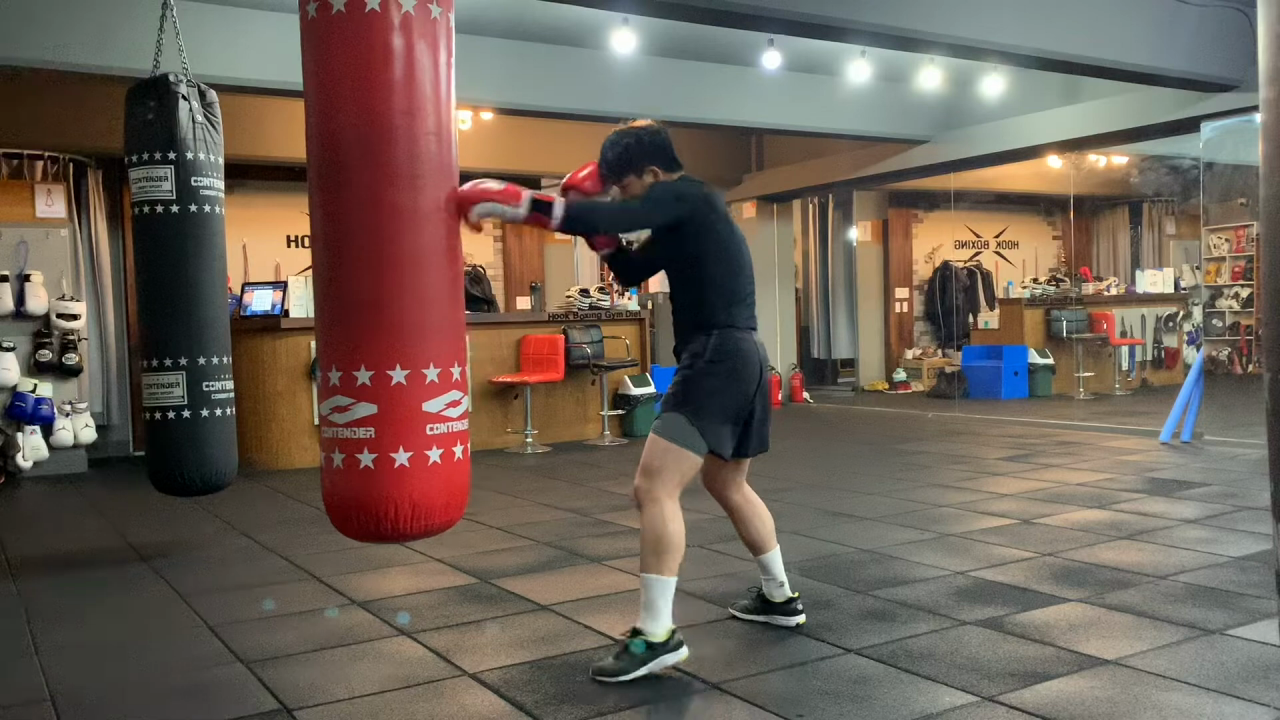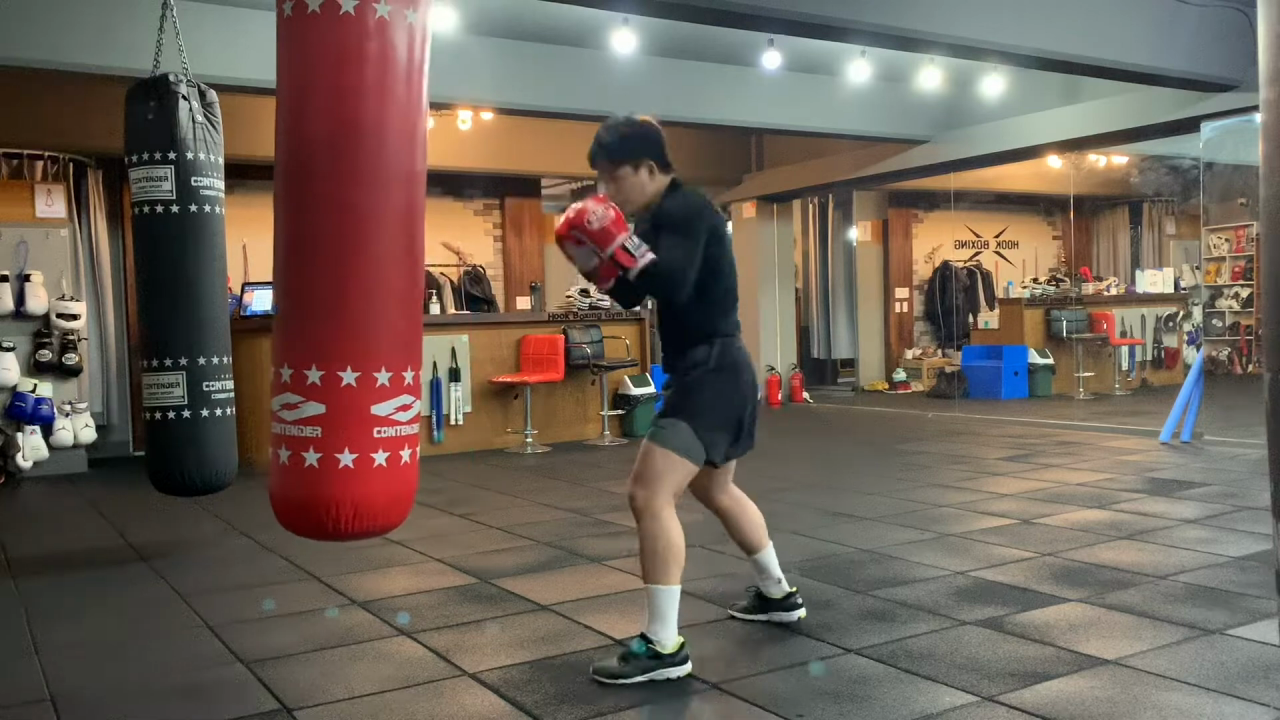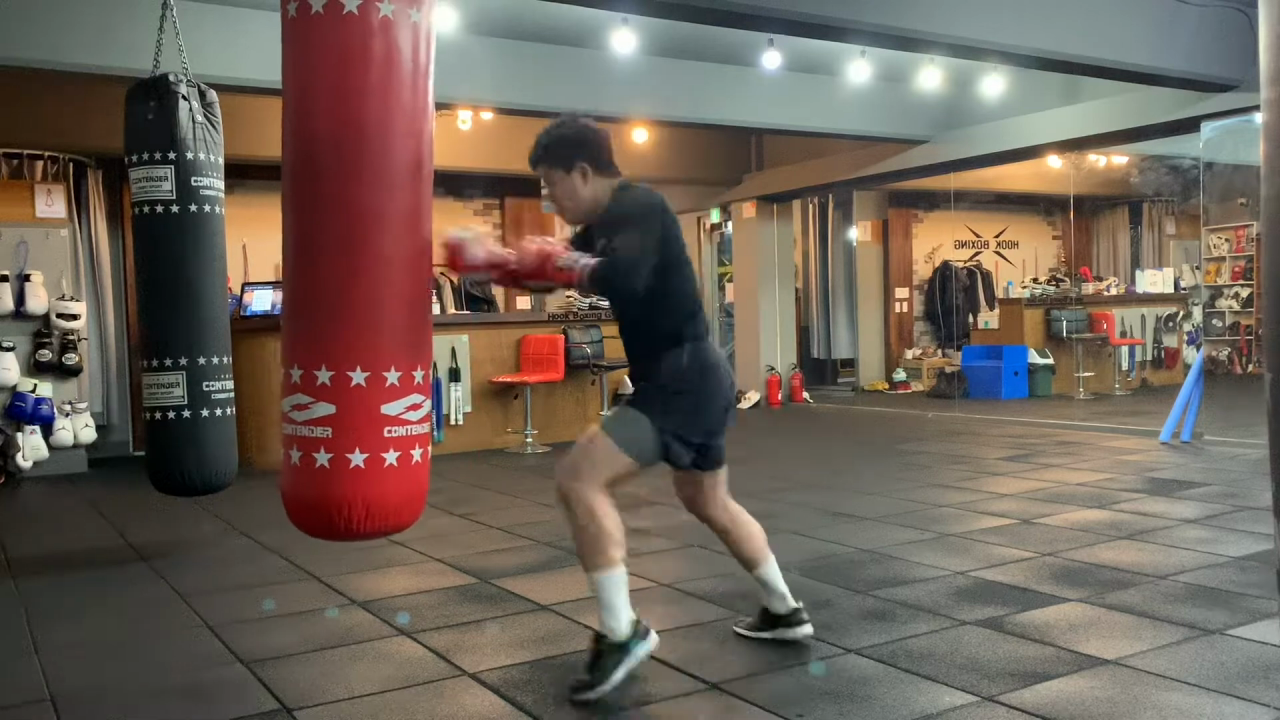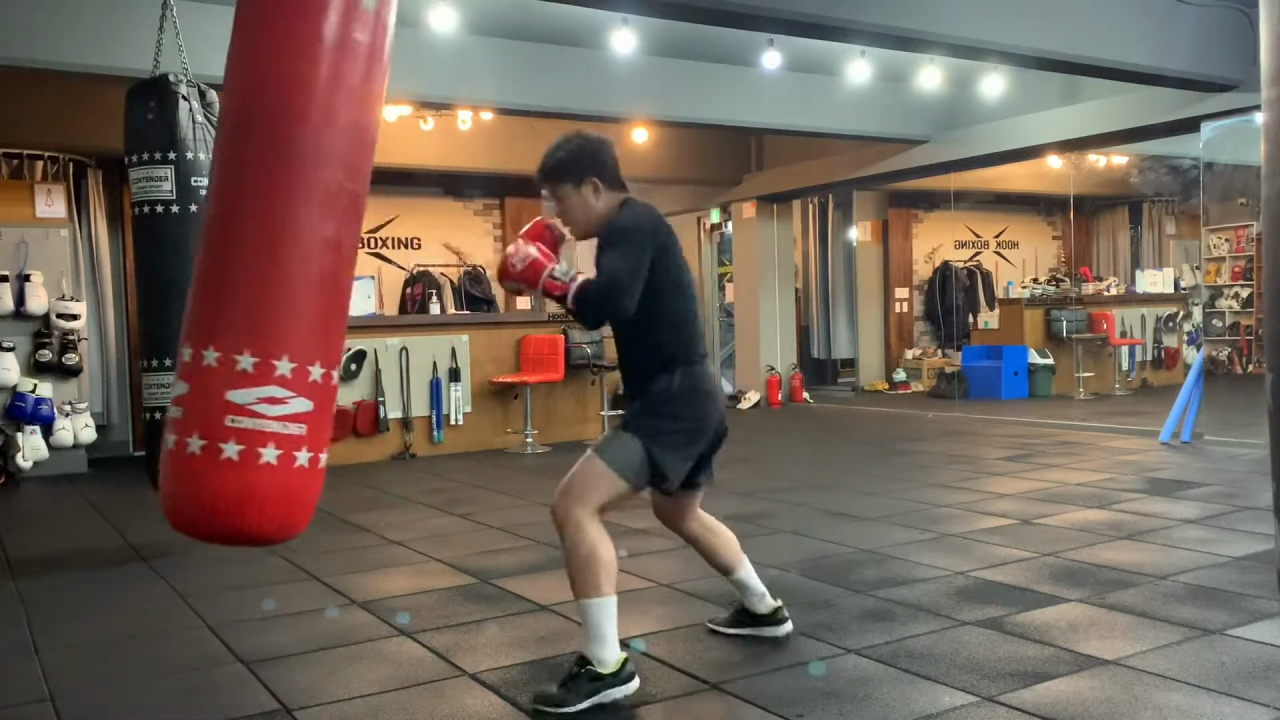
dt=0.5s
person 1, frame 1
left shoulder: (681, 195)
right shoulder: (689, 210)
left elbow: (607, 217)
right elbow: (631, 271)
left wrist: (519, 205)
right wrist: (596, 223)
left hip: (717, 361)
right hip: (743, 359)
left knee: (654, 488)
right knee: (728, 483)
left ankle: (655, 634)
right ankle: (780, 597)
person 1, frame 2
left shoulder: (684, 207)
right shoulder: (666, 214)
left elbow: (670, 285)
right elbow: (630, 292)
left wrist: (611, 240)
right wrist: (592, 255)
left hip: (710, 369)
right hip: (713, 369)
left knee: (649, 494)
right knee: (715, 489)
left ankle: (664, 645)
right ankle: (777, 593)
person 1, frame 3
left shoulder: (635, 206)
right shoulder: (607, 223)
left elbow: (625, 281)
right elbow: (551, 271)
left wrist: (557, 264)
right wrist: (497, 262)
left hip: (679, 378)
right hip: (694, 376)
left knee: (577, 481)
right knee: (709, 502)
left ankle: (620, 633)
right ankle: (783, 611)
person 1, frame 4
left shoulder: (632, 224)
right shoulder: (634, 226)
left elbow: (608, 304)
right elbow: (611, 305)
left wrist: (545, 275)
right wrist: (551, 272)
left hip: (676, 397)
right hip: (688, 393)
left knee: (575, 507)
right knee: (681, 514)
left ankle: (606, 665)
right ankle: (762, 608)
